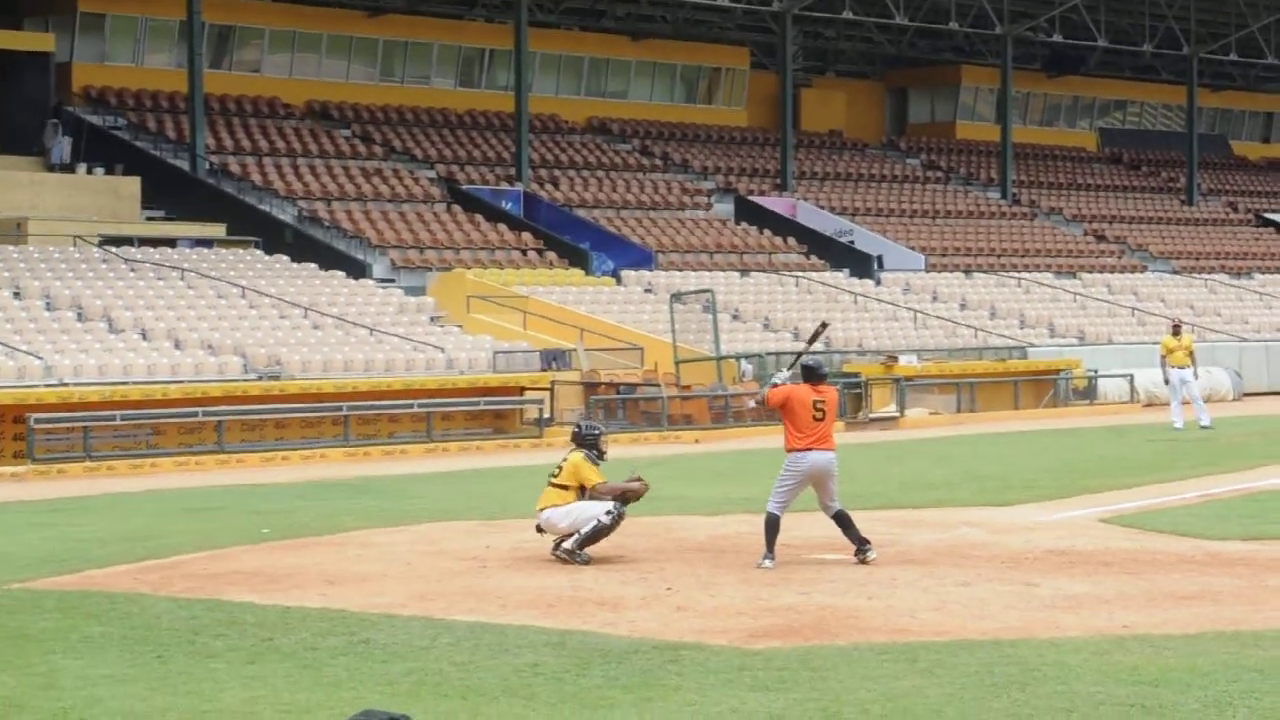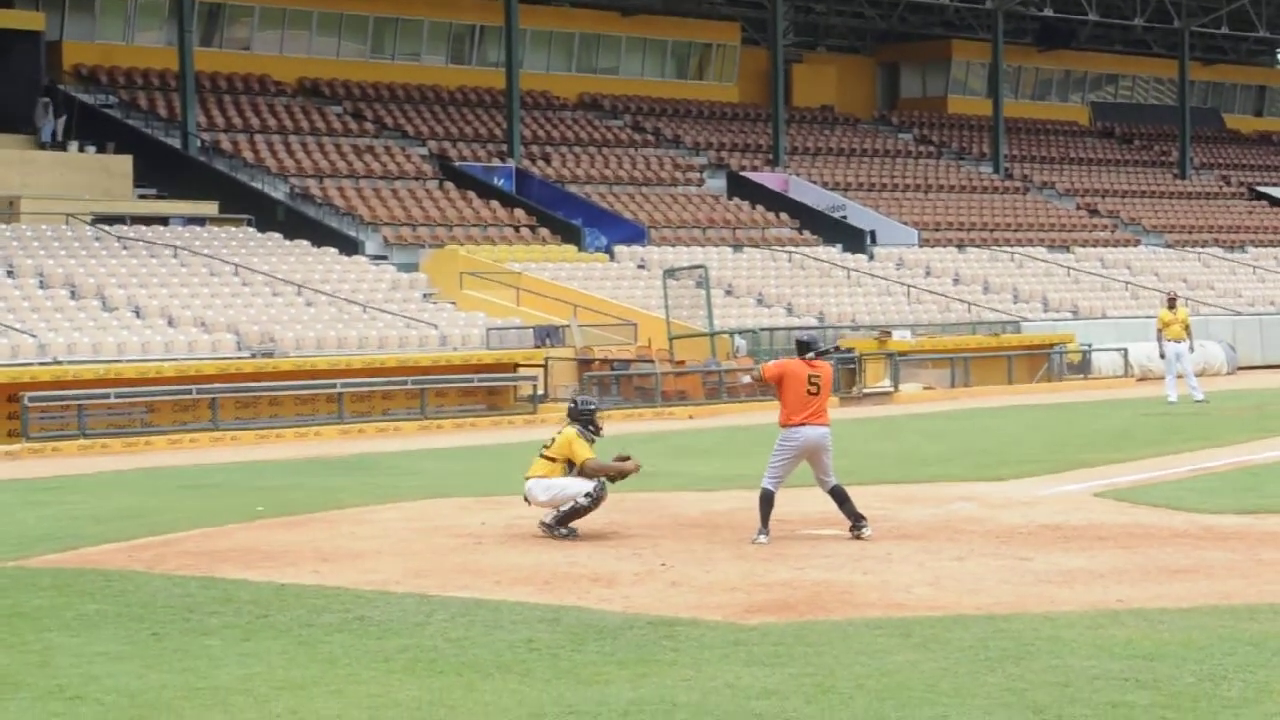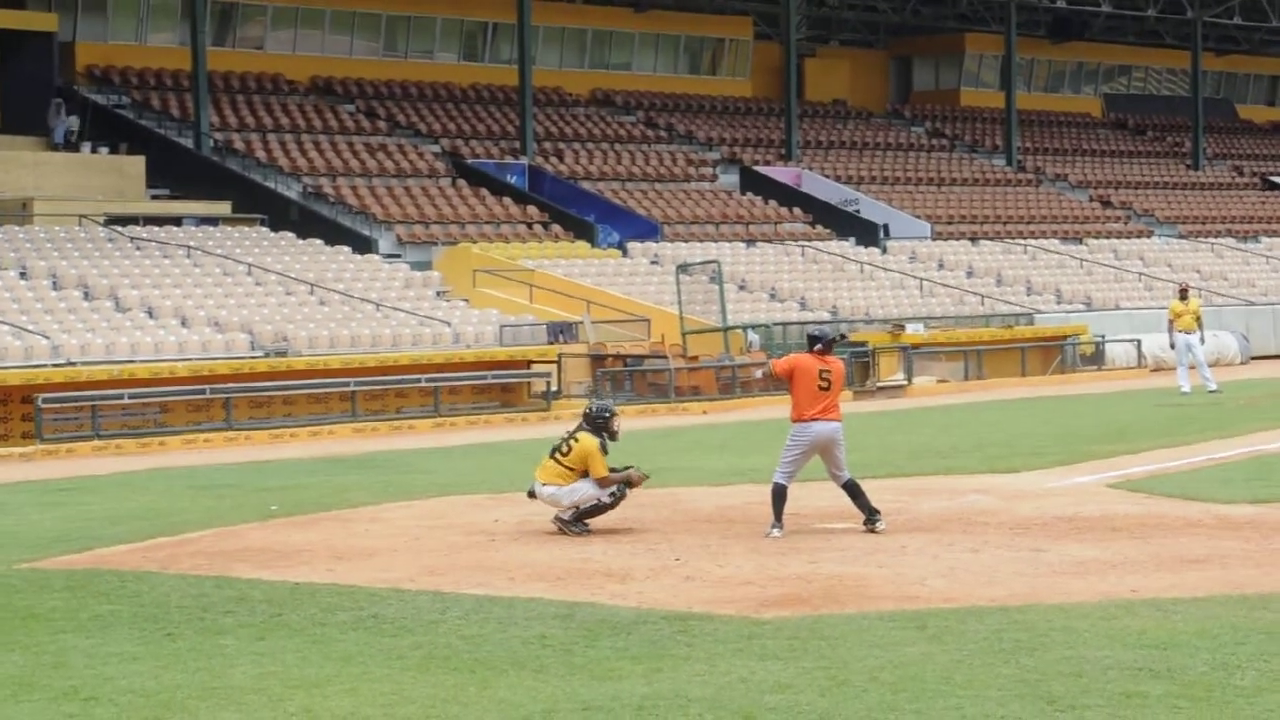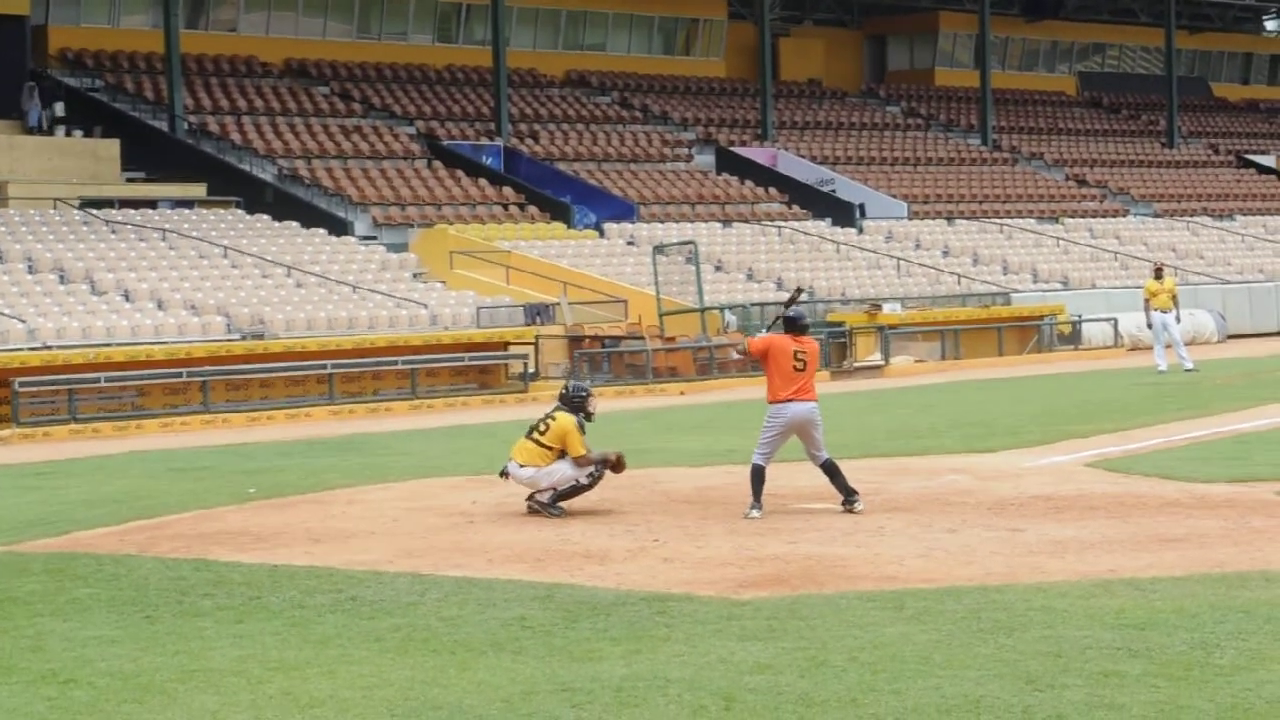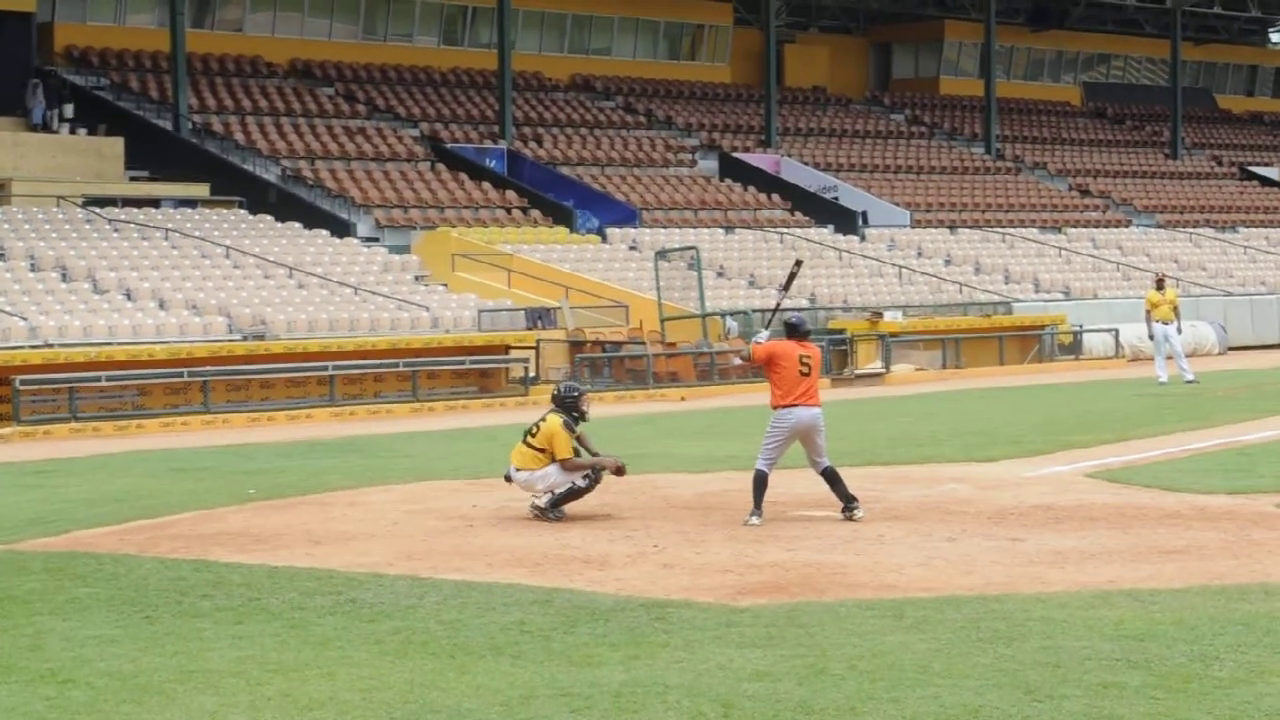
dt=0.5s
person 1, frame 1
left shoulder: (791, 392)
right shoulder: (833, 394)
left elbow: (761, 399)
left wrist: (775, 383)
left hip: (801, 459)
right hip: (828, 458)
left knee: (775, 507)
right knee: (832, 507)
left ankle: (769, 556)
right ankle: (864, 548)
person 1, frame 2
left shoulder: (786, 366)
right shoulder: (827, 369)
left elbow: (755, 375)
left wrist: (771, 366)
left hip: (794, 434)
right hip: (822, 433)
left knee: (770, 482)
right knee: (828, 481)
left ankle: (763, 531)
right ankle: (860, 524)
person 1, frame 3
left shoulder: (797, 361)
right shoulder: (839, 365)
left elbow: (766, 371)
left wrist: (785, 361)
left hip: (806, 429)
right hip: (833, 428)
left knee: (782, 477)
right knee: (842, 476)
left ankle: (777, 525)
right ankle: (874, 518)
person 1, frame 4
left shoulder: (773, 342)
right shoulder: (814, 346)
left elbow: (742, 349)
left wrist: (759, 339)
left hip: (782, 410)
right hip: (809, 408)
left knee: (760, 457)
right knee: (820, 456)
left ankle: (756, 506)
right ankle: (852, 499)
person 1, frame 5
left shoulder: (776, 347)
right shoulder: (816, 351)
left elbow: (745, 356)
left wrist: (758, 341)
left hip: (787, 415)
right hip: (814, 413)
left knee: (764, 463)
right knee: (821, 463)
left ankle: (756, 513)
right ankle: (852, 506)
